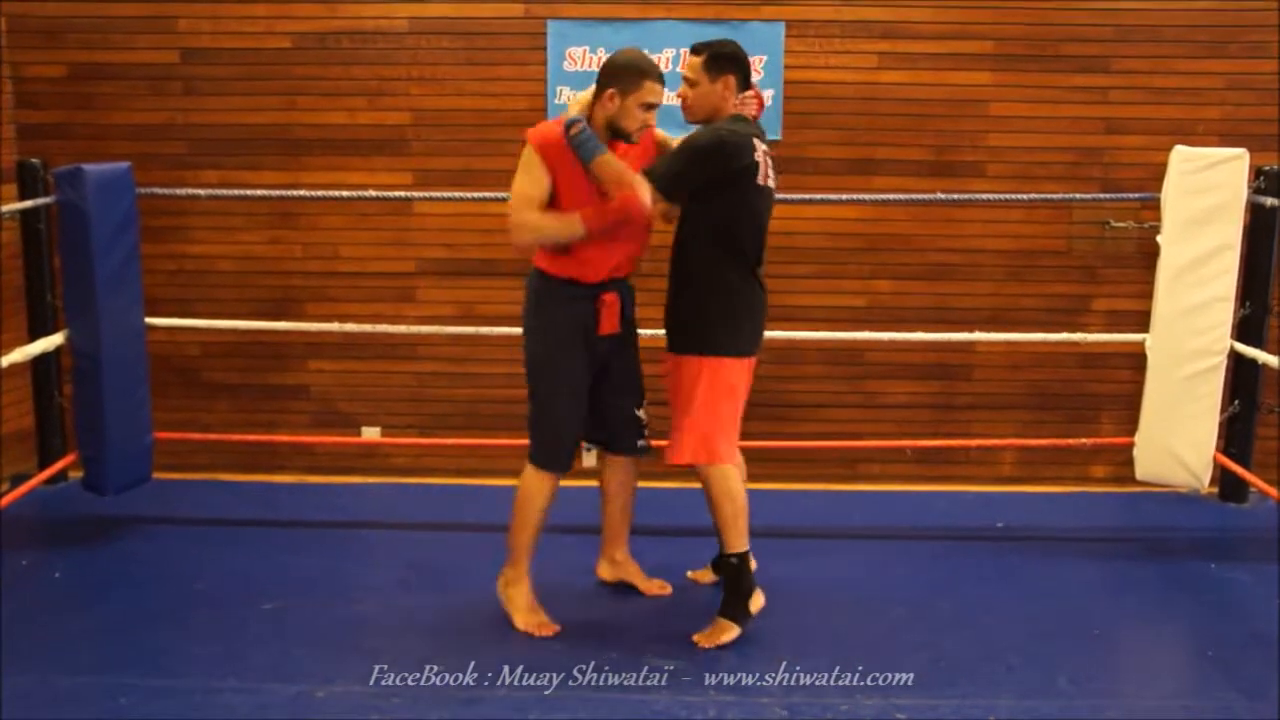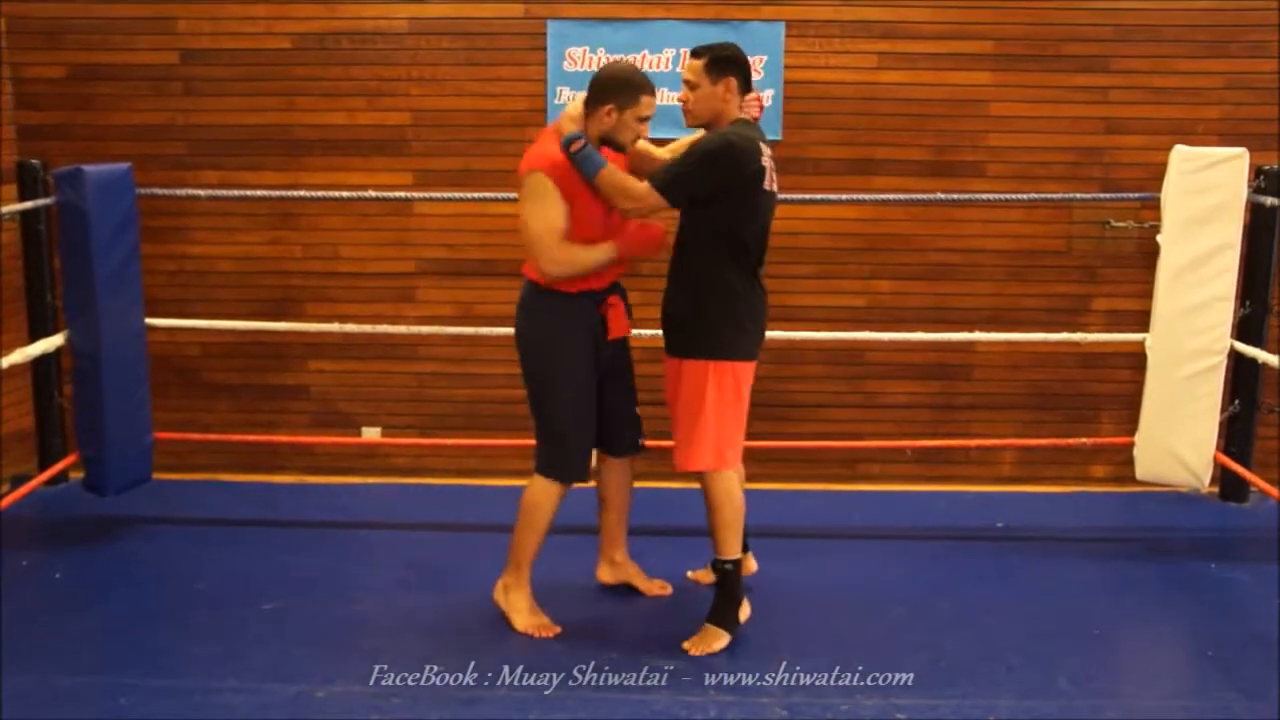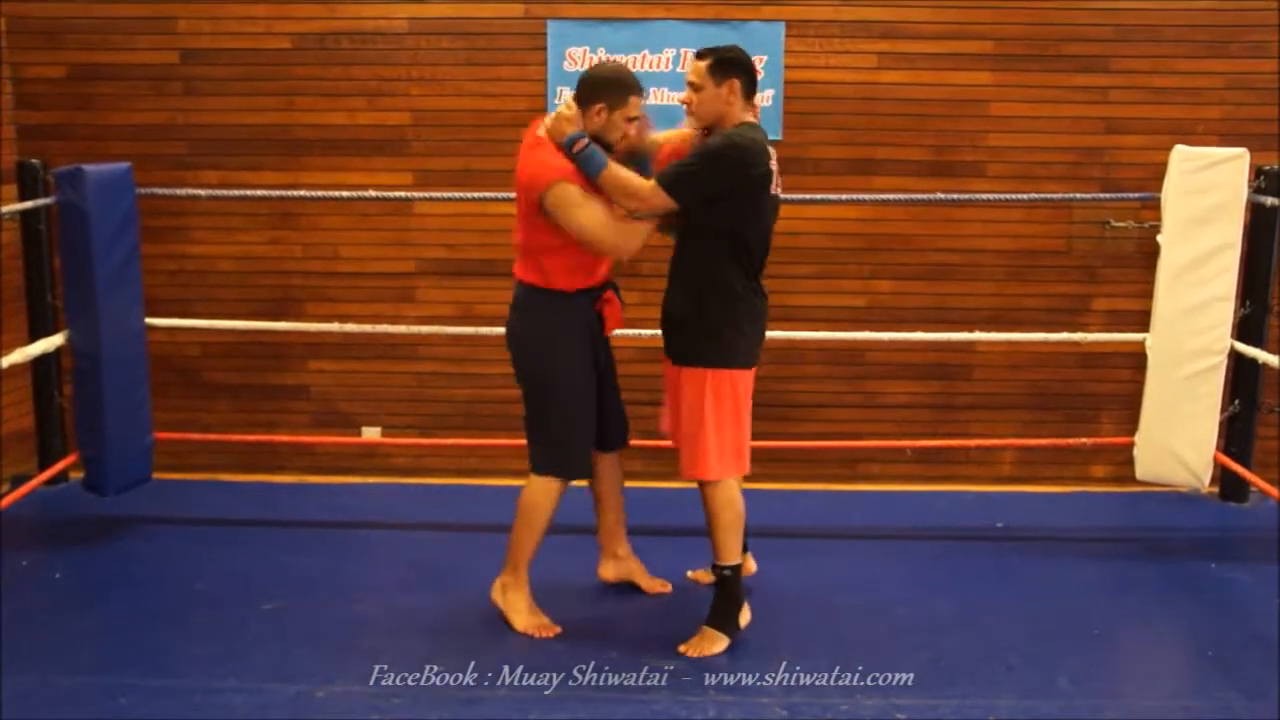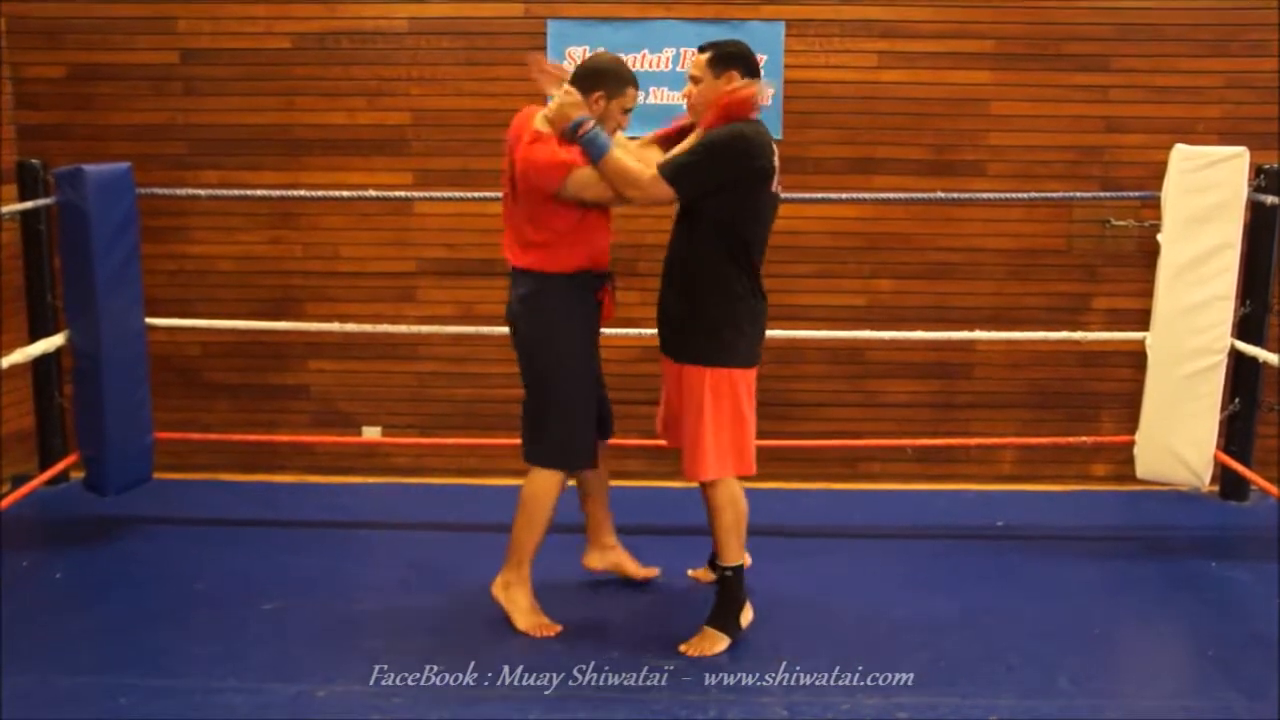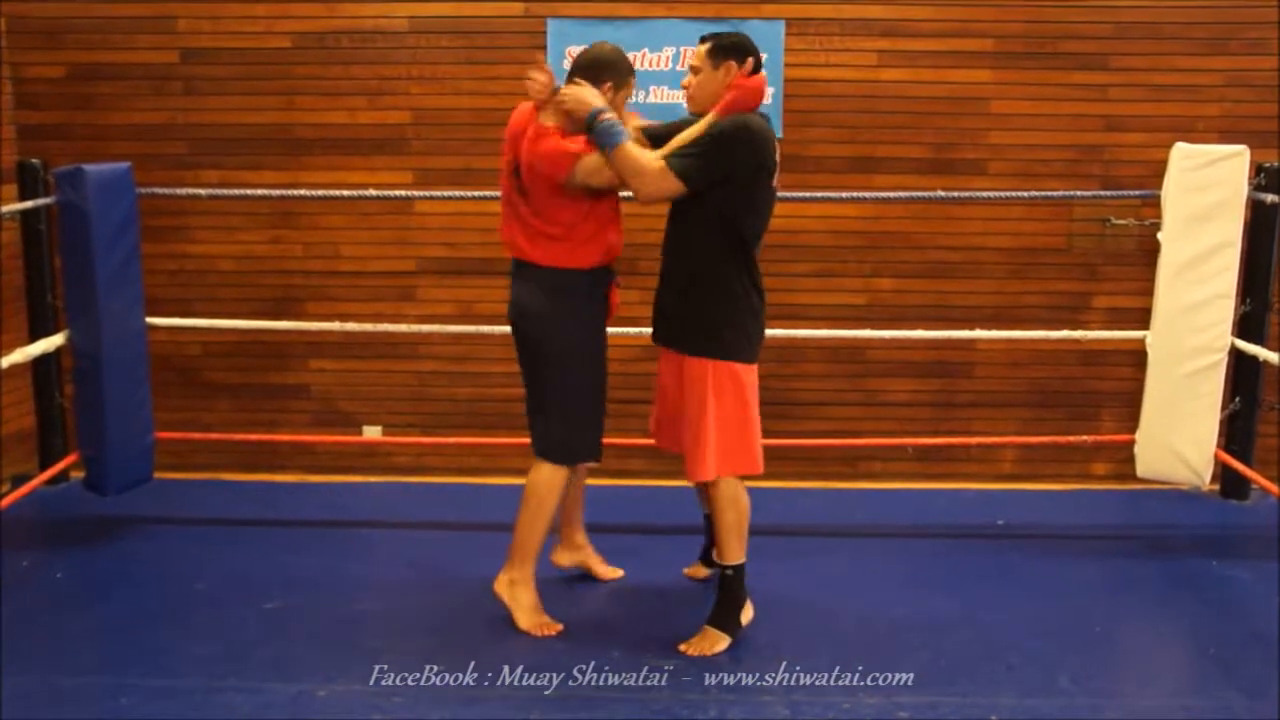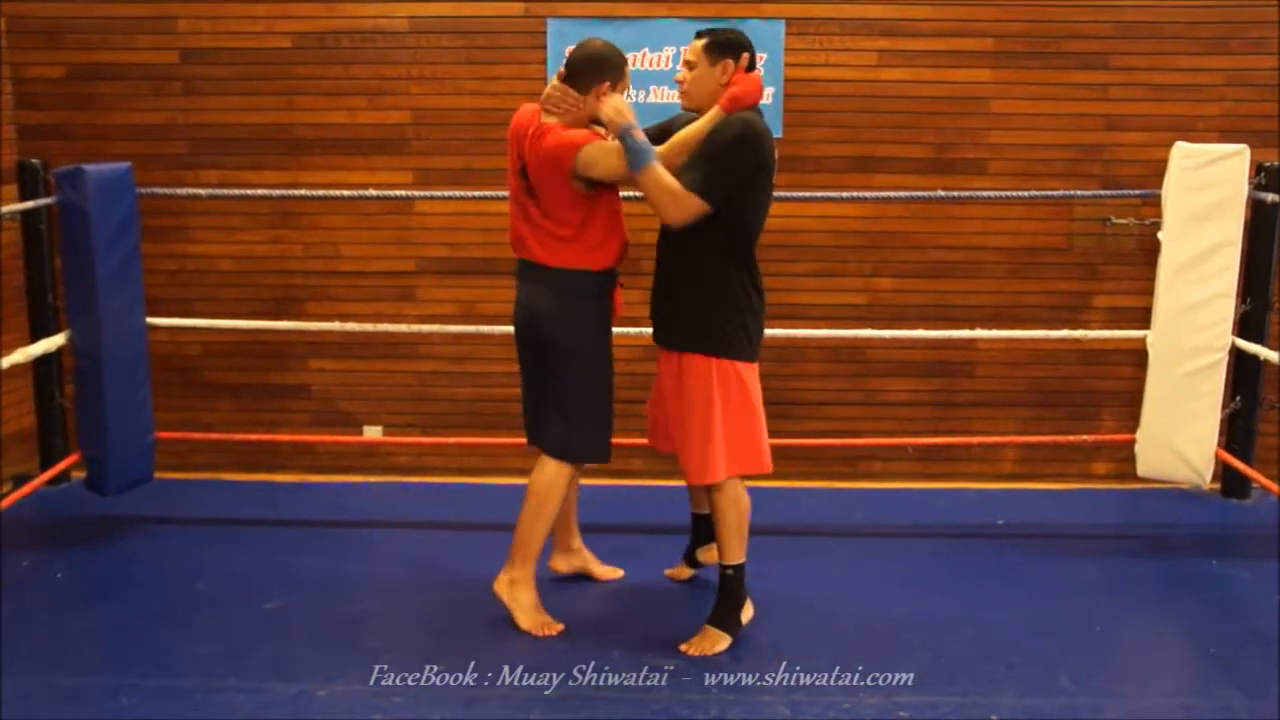
dt=0.1s
person 1, frame 1
left shoulder: (719, 144)
right shoulder: (744, 139)
right elbow: (671, 179)
left wrist: (577, 130)
left hip: (717, 323)
right hip: (721, 316)
left knee: (711, 451)
right knee: (719, 444)
left ankle: (742, 590)
right ankle: (733, 553)
person 1, frame 2
left shoulder: (726, 148)
right shoulder: (734, 144)
left elbow: (637, 201)
right elbow: (670, 183)
left wrist: (575, 143)
left hip: (720, 327)
right hip: (708, 320)
left knee: (713, 459)
right knee: (715, 452)
left ankle: (730, 602)
right ankle: (734, 553)
person 1, frame 3
left shoulder: (732, 150)
right shoulder: (738, 147)
left elbow: (641, 198)
right elbow: (670, 190)
left wrist: (575, 142)
left hip: (719, 331)
right hip: (707, 323)
left knee: (716, 465)
right knee: (716, 455)
left ankle: (730, 605)
right ankle: (734, 554)
person 1, frame 4
left shoulder: (740, 142)
right shoulder: (717, 140)
left elbow: (643, 188)
right elbow: (647, 162)
left wrist: (583, 125)
left hip: (722, 330)
right hip: (696, 322)
left knee: (719, 464)
right knee: (702, 454)
left ankle: (732, 605)
right ankle: (727, 552)
person 1, frame 5
left shoulder: (742, 133)
right shoulder: (713, 131)
left elbow: (650, 183)
right elbow: (647, 157)
left wrist: (598, 116)
right wrist: (582, 113)
left hip: (719, 325)
right hip: (691, 319)
left knee: (719, 461)
right knee: (698, 449)
left ankle: (733, 603)
right ankle: (719, 547)
person 1, frame 6
left shoulder: (744, 135)
right shoulder: (689, 128)
left elbow: (676, 208)
right elbow: (620, 155)
left wrist: (625, 130)
left hip: (720, 327)
right hip: (681, 320)
left knee: (721, 461)
right knee: (687, 445)
left ankle: (734, 603)
right ankle: (706, 541)
person 2, frame 1
left shoulder: (643, 144)
right shoulder: (549, 141)
right elbow: (522, 228)
right wrist: (602, 214)
left hip: (615, 304)
right hip: (559, 305)
left knee: (624, 439)
right knee: (550, 454)
left ankle: (615, 557)
right ankle: (514, 579)
person 2, frame 2
left shoulder: (608, 145)
right shoulder: (548, 164)
right elbow: (549, 259)
right wrist: (625, 242)
left hip: (596, 313)
right hip: (556, 317)
left knee: (618, 442)
right knee: (561, 461)
left ankle: (615, 559)
right ankle: (514, 584)
person 2, frame 3
right shoulder: (550, 169)
right elbow: (623, 242)
left hip: (585, 311)
right hip: (550, 317)
left knee: (606, 437)
right knee: (557, 459)
left ankle: (616, 555)
right ankle: (512, 583)
person 2, frame 4
left shoulder: (532, 120)
right shoulder: (557, 161)
left hip: (548, 294)
right hip: (558, 303)
left knee: (588, 427)
right knee: (558, 451)
left ankle: (603, 544)
right ankle: (516, 580)
person 2, frame 5
left shoulder: (531, 116)
right shoulder: (568, 154)
left hip: (542, 289)
right hip: (565, 298)
left knee: (575, 426)
right knee: (562, 444)
left ankle: (571, 541)
right ankle: (517, 577)
person 2, frame 6
left shoulder: (527, 120)
right shoulder: (575, 145)
right wrist: (725, 107)
left hip: (539, 289)
right hip: (573, 298)
left knee: (565, 432)
right knee: (565, 444)
left ankle: (567, 547)
right ankle: (516, 577)
